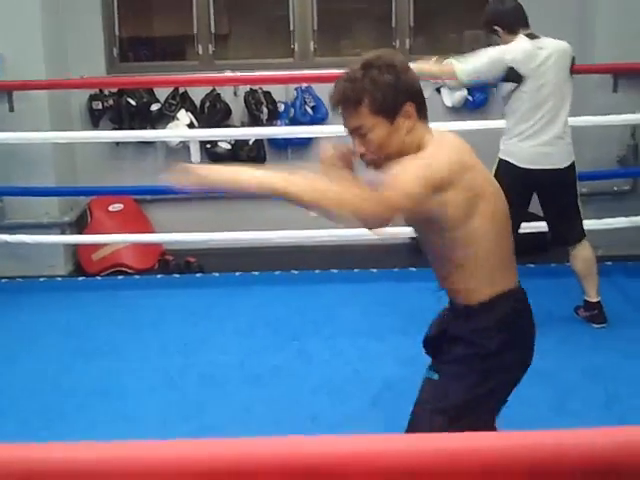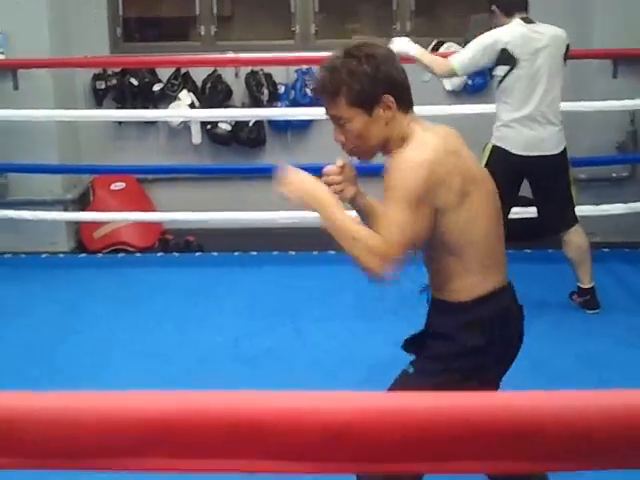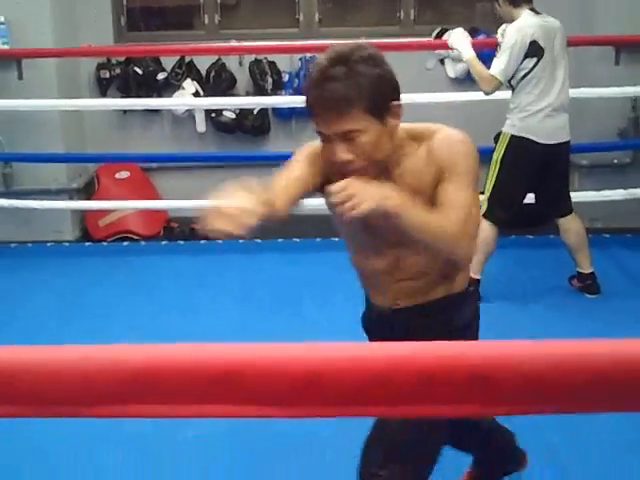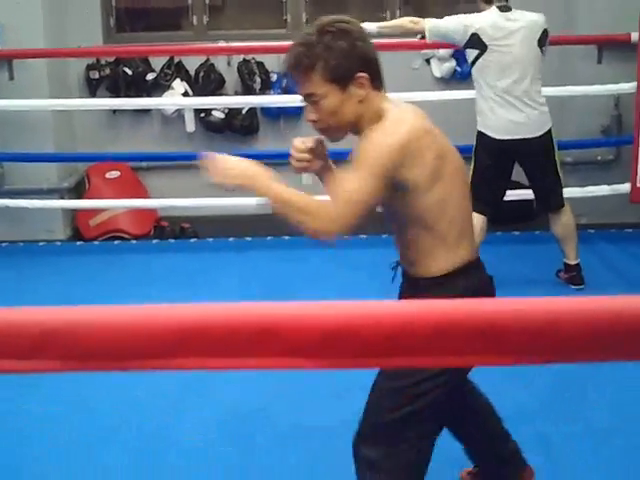
dt=0.4s
person 1, frame 1
left shoulder: (439, 163)
right shoulder: (438, 151)
left elbow: (362, 207)
right elbow: (375, 212)
left wrist: (251, 178)
right wrist: (344, 174)
left hip: (493, 332)
right hip: (475, 318)
right knee: (467, 422)
person 1, frame 2
left shoulder: (418, 159)
right shoulder: (432, 139)
left elbow: (380, 258)
right elbow: (392, 238)
left wrist: (318, 199)
right wrist: (354, 198)
left hip: (474, 327)
right hip: (490, 315)
person 1, frame 3
left shoulder: (447, 147)
right shoulder: (323, 157)
left elbow: (459, 247)
right elbow: (270, 201)
left wrist: (391, 201)
right wrist: (240, 206)
left hip: (443, 320)
right hip: (383, 319)
right knee: (439, 414)
person 1, frame 4
left shoulder: (395, 136)
right shoulder: (391, 122)
left elbow: (328, 222)
left wrist: (252, 176)
right wrist: (324, 167)
left hip: (446, 299)
right hip: (445, 288)
right knee: (446, 388)
person 2, frame 1
left shoulder: (504, 56)
right shoulder: (563, 49)
left elbow: (450, 72)
left hip: (518, 162)
right hip: (560, 160)
right knee: (574, 236)
right ankle: (594, 305)
person 2, frame 2
left shoulder: (498, 39)
right shoulder: (558, 36)
left elbow: (445, 69)
left wrist: (410, 48)
left hip: (510, 147)
right hip: (551, 146)
right knee: (567, 223)
right ankle: (587, 292)
person 2, frame 3
left shoulder: (518, 30)
right shoulder: (555, 26)
left elbow: (489, 84)
left wrist: (464, 48)
left hip: (524, 134)
right hip: (558, 135)
left knee: (492, 212)
right knee: (563, 210)
left ankle: (471, 282)
right ankle: (587, 276)
person 2, frame 4
left shoulder: (472, 25)
left elbow: (415, 25)
left wrist: (374, 26)
left hip: (495, 132)
right hip: (536, 129)
left knee: (480, 207)
right knee: (556, 203)
right ankle: (573, 269)
